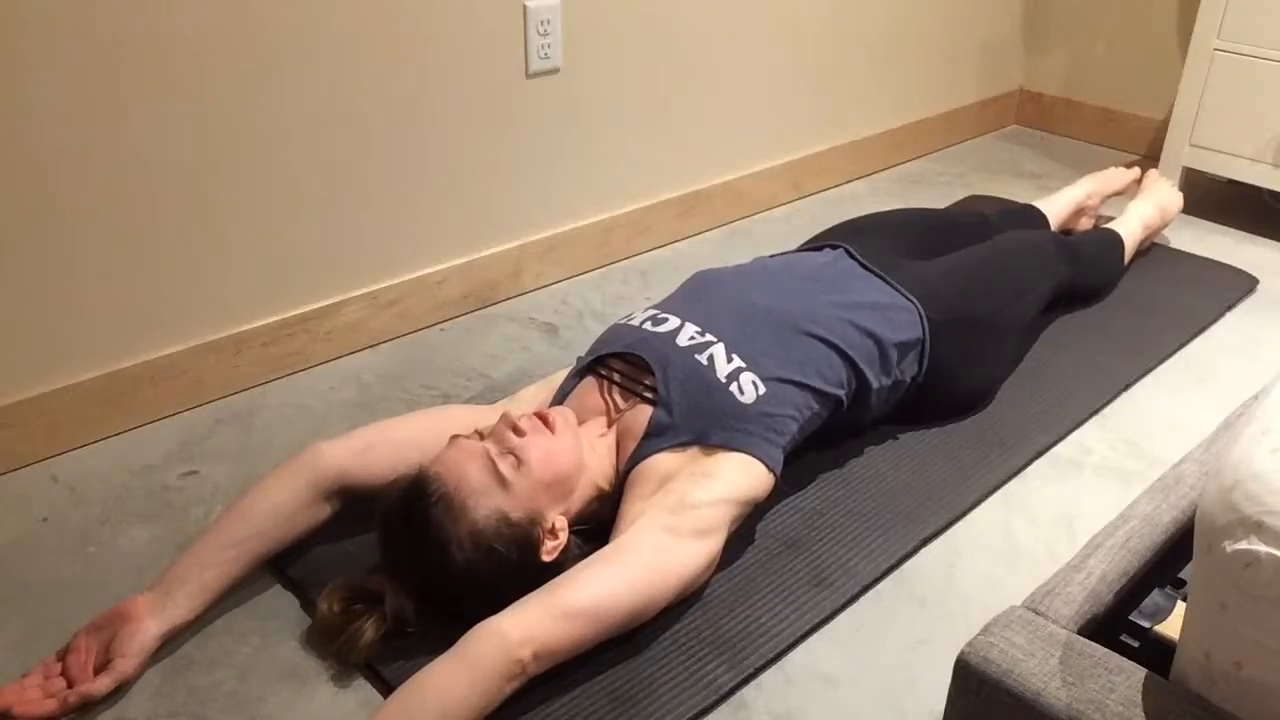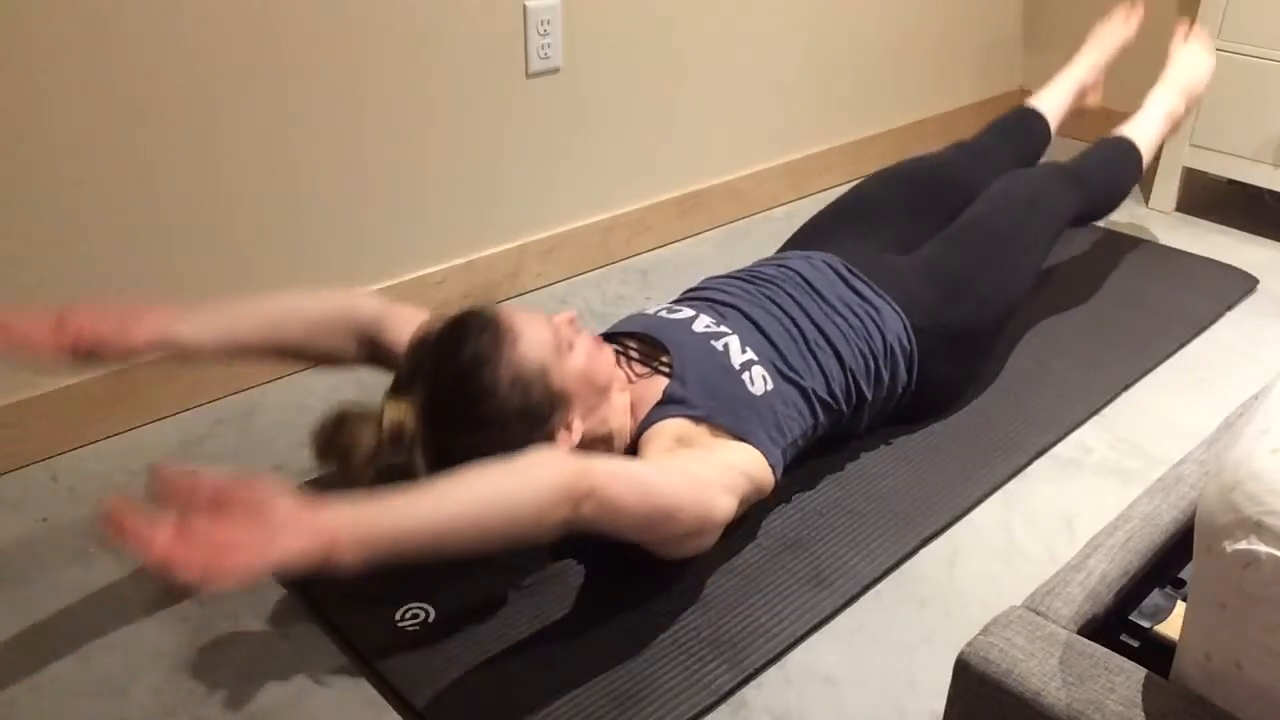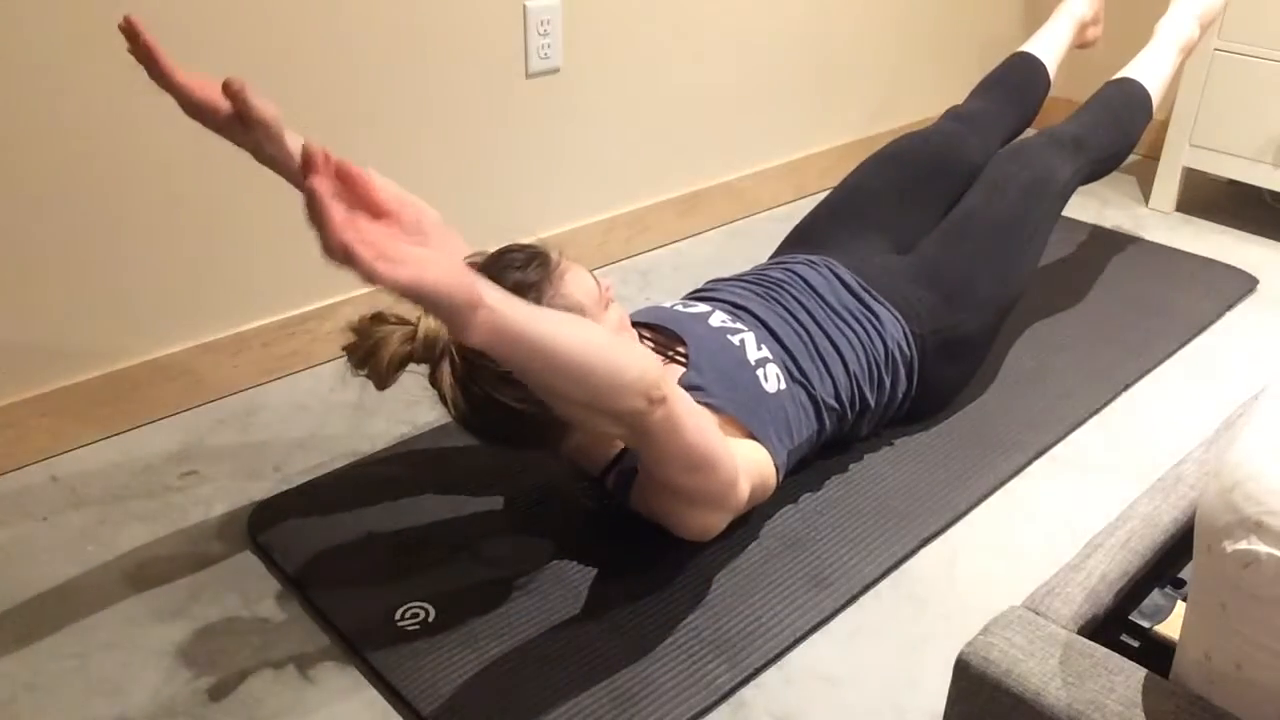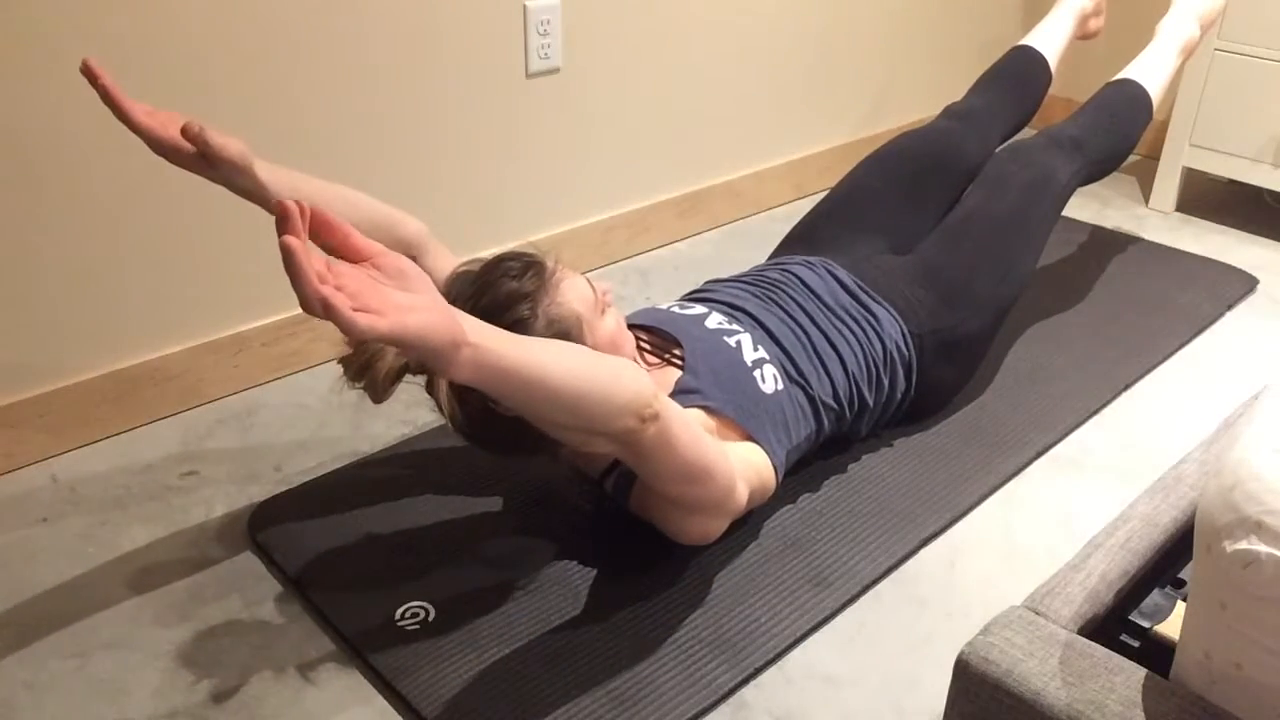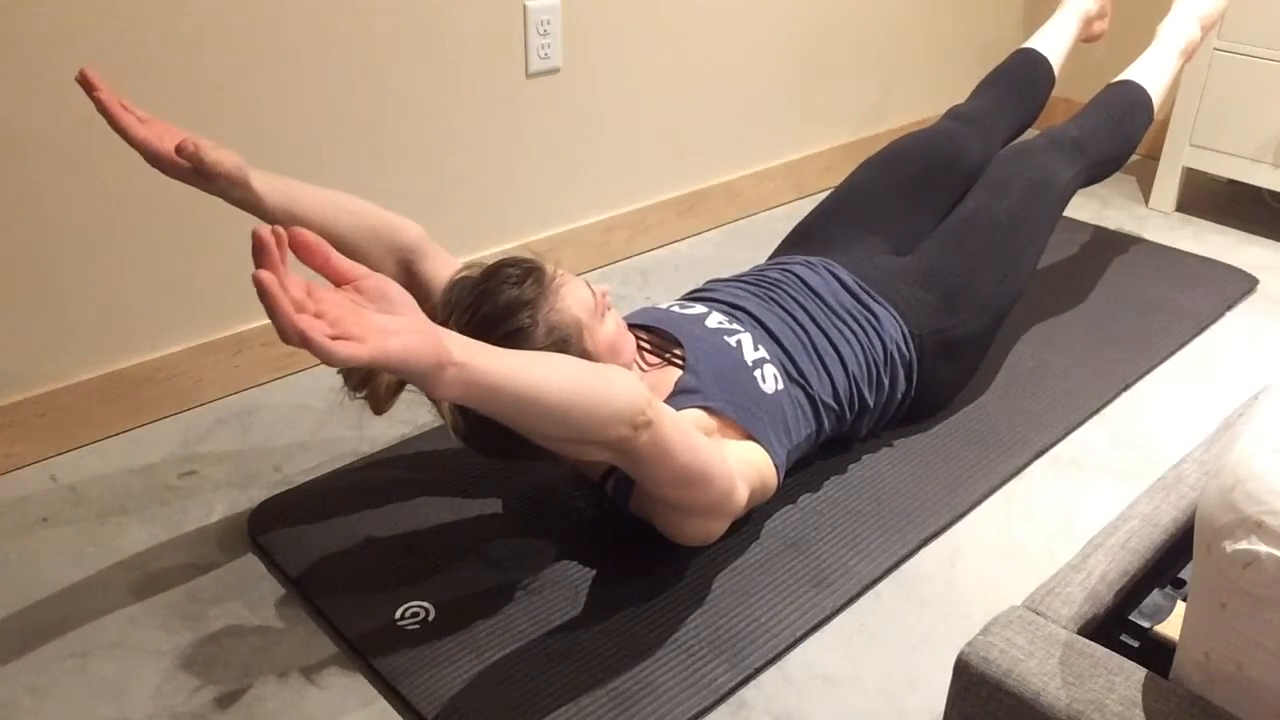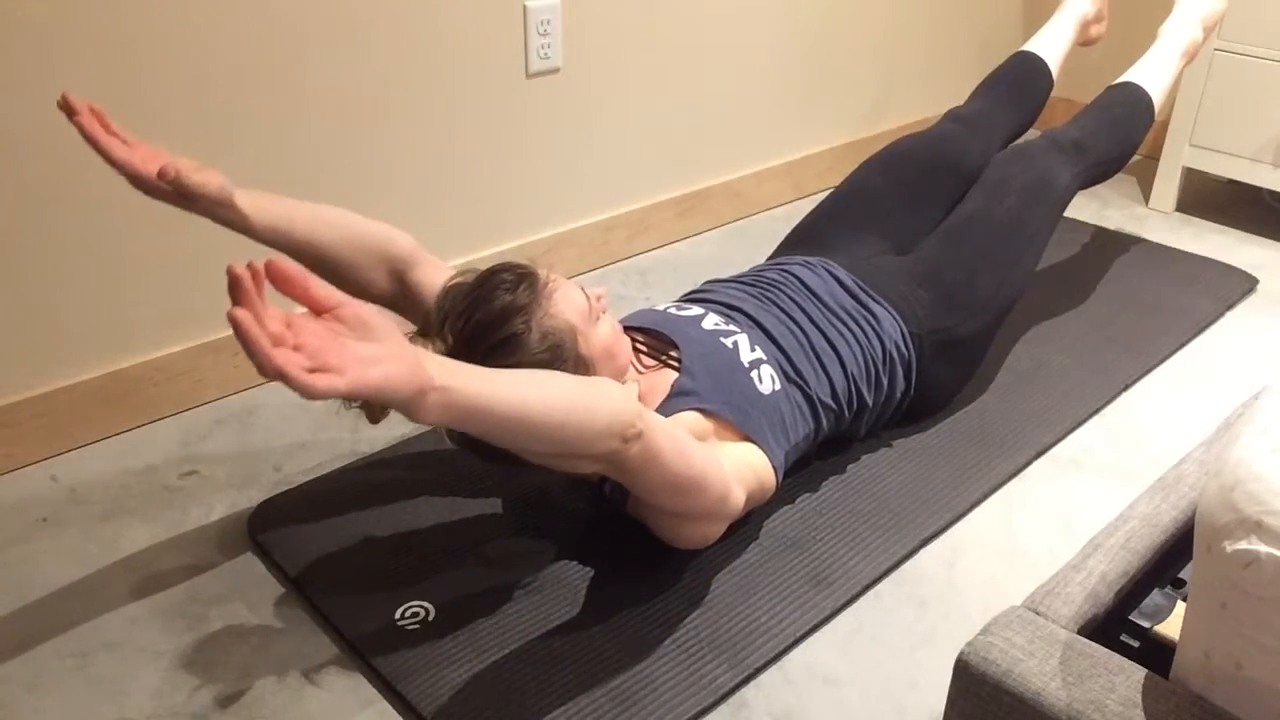
dt=0.7s
person 1, frame 1
left shoulder: (558, 407)
right shoulder: (685, 498)
left hip: (831, 265)
right hip: (920, 335)
left knee: (974, 218)
right knee: (1041, 263)
left ankle: (1085, 198)
right ankle: (1130, 219)
person 1, frame 2
left shoulder: (608, 358)
right shoulder: (696, 473)
left elbow: (377, 317)
right elbow: (577, 492)
left wrist: (159, 329)
left hip: (819, 266)
right hip: (907, 332)
left knee: (980, 161)
right knee: (1040, 194)
right ankle: (1165, 99)
person 1, frame 3
left shoulder: (604, 373)
right shoulder: (695, 480)
left elbow: (424, 233)
right elbow: (646, 397)
left wrist: (267, 140)
right wrist: (462, 301)
left hip: (809, 274)
right hip: (911, 332)
left knee: (967, 136)
right knee: (1044, 162)
person 1, frame 4
left shoulder: (598, 384)
right shoulder: (692, 483)
left elbow: (415, 248)
right elbow: (641, 410)
left wrist: (233, 167)
right wrist: (445, 336)
left hip: (806, 274)
right hip: (908, 330)
left knee: (962, 136)
right knee: (1041, 162)
person 1, frame 5
left shoulder: (596, 354)
right shoulder: (694, 482)
left elbow: (410, 251)
right elbow: (633, 416)
left wrist: (226, 175)
right wrist: (433, 356)
left hip: (804, 275)
right hip: (911, 333)
left knee: (967, 138)
right knee: (1044, 164)
person 1, frame 6
left shoulder: (586, 364)
right shoulder: (692, 484)
left elbow: (401, 264)
right elbow: (625, 430)
left wrist: (215, 196)
right wrist: (416, 382)
left hip: (802, 274)
right hip: (906, 329)
left knee: (966, 140)
right knee: (1043, 165)
